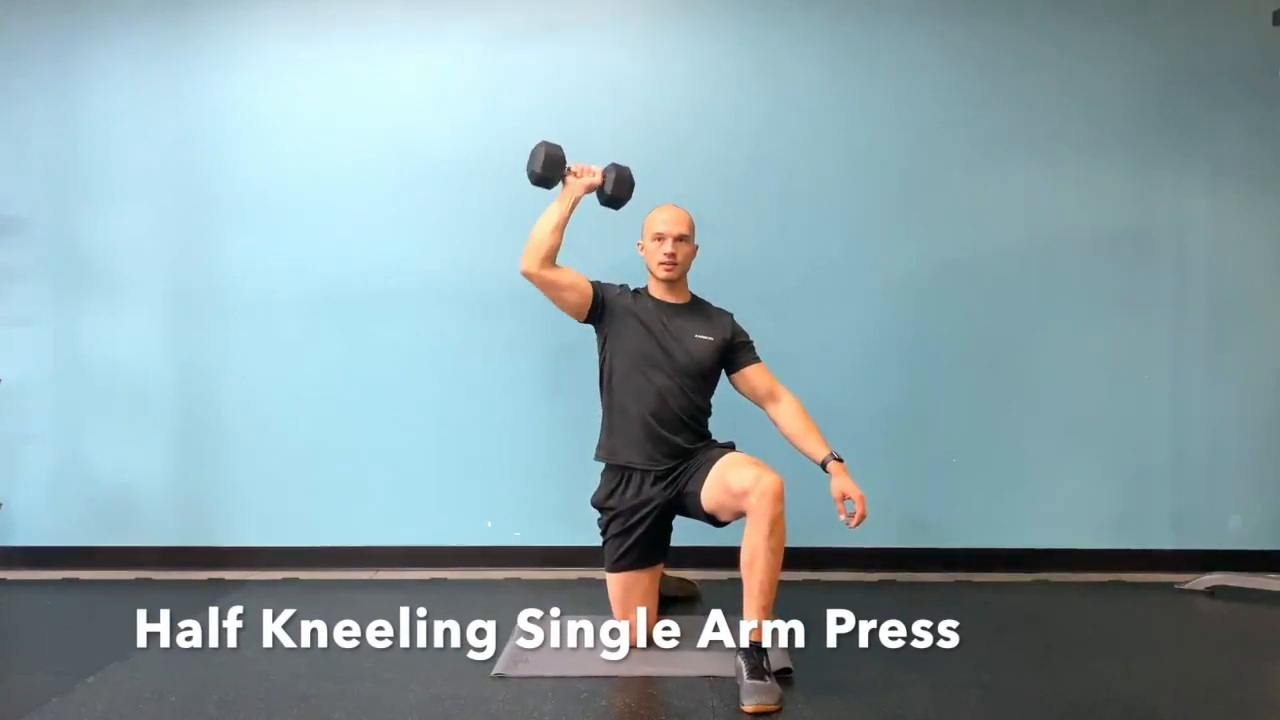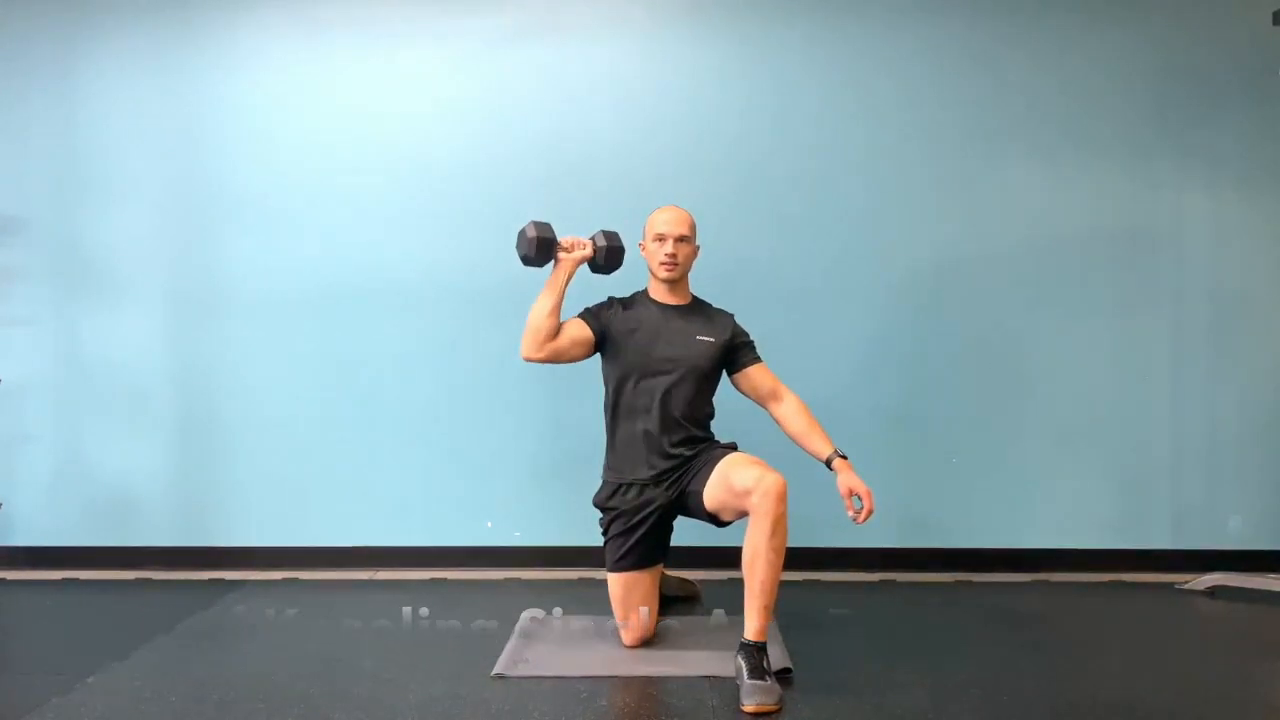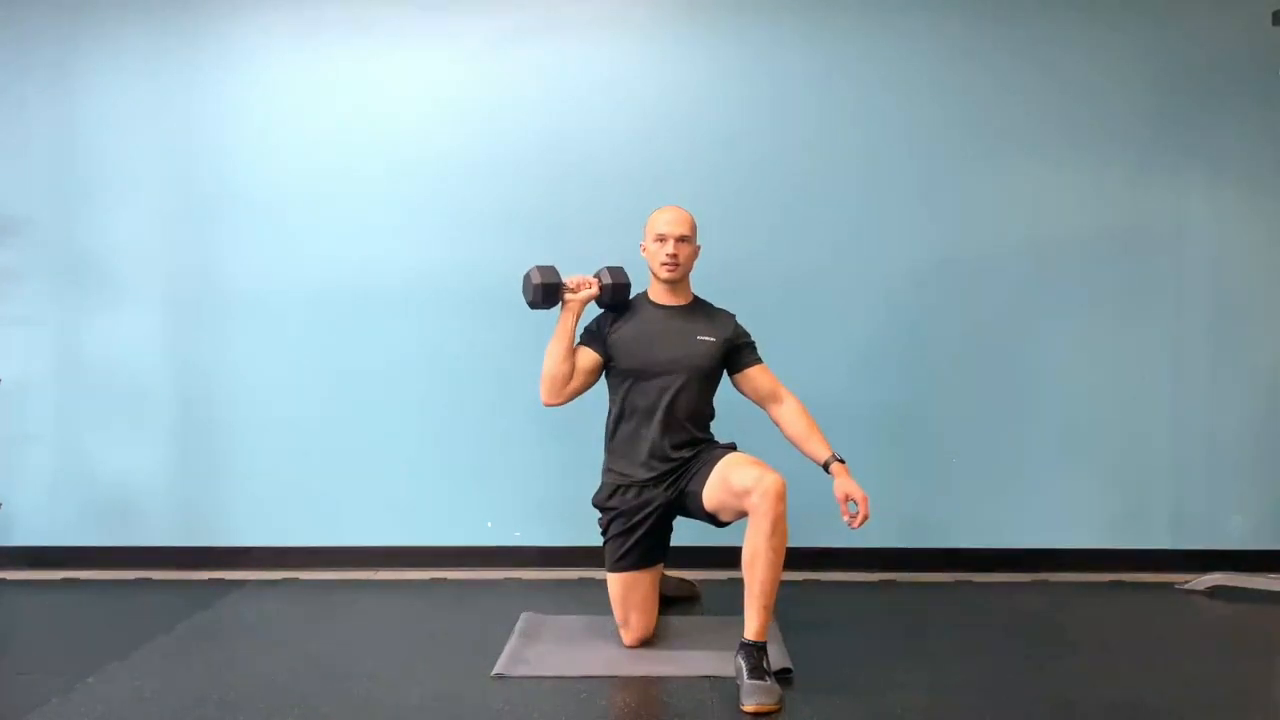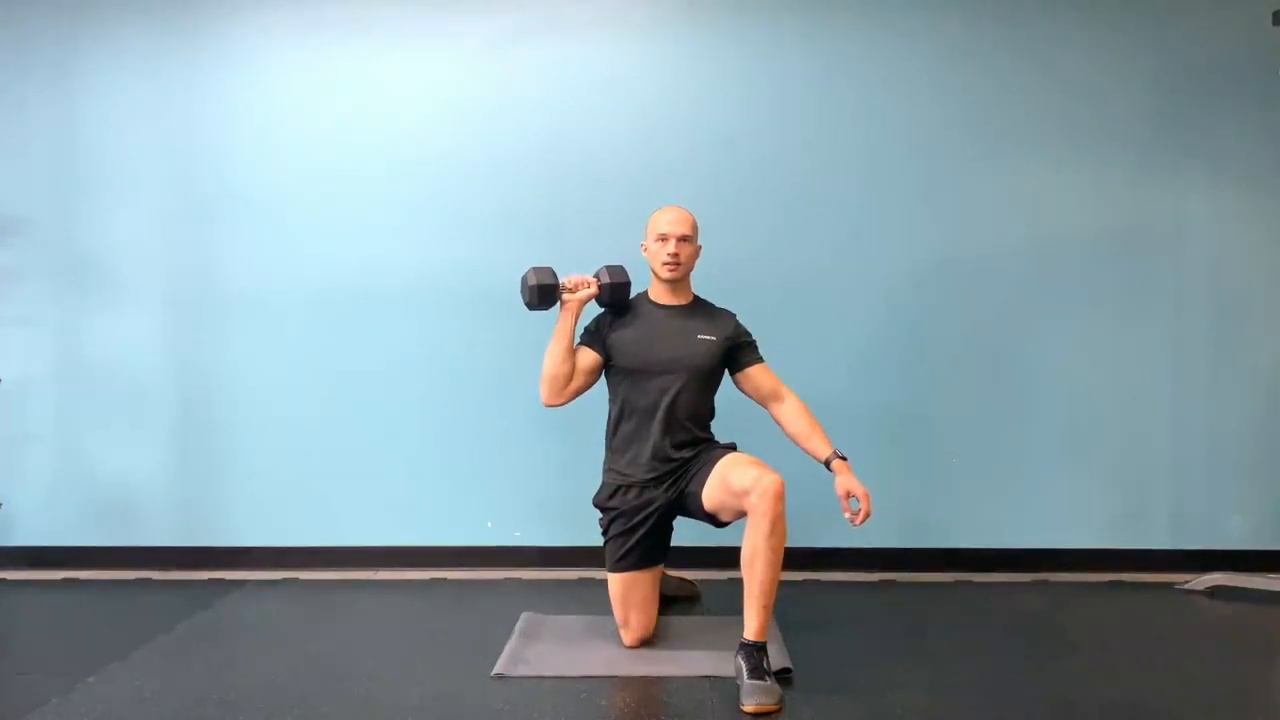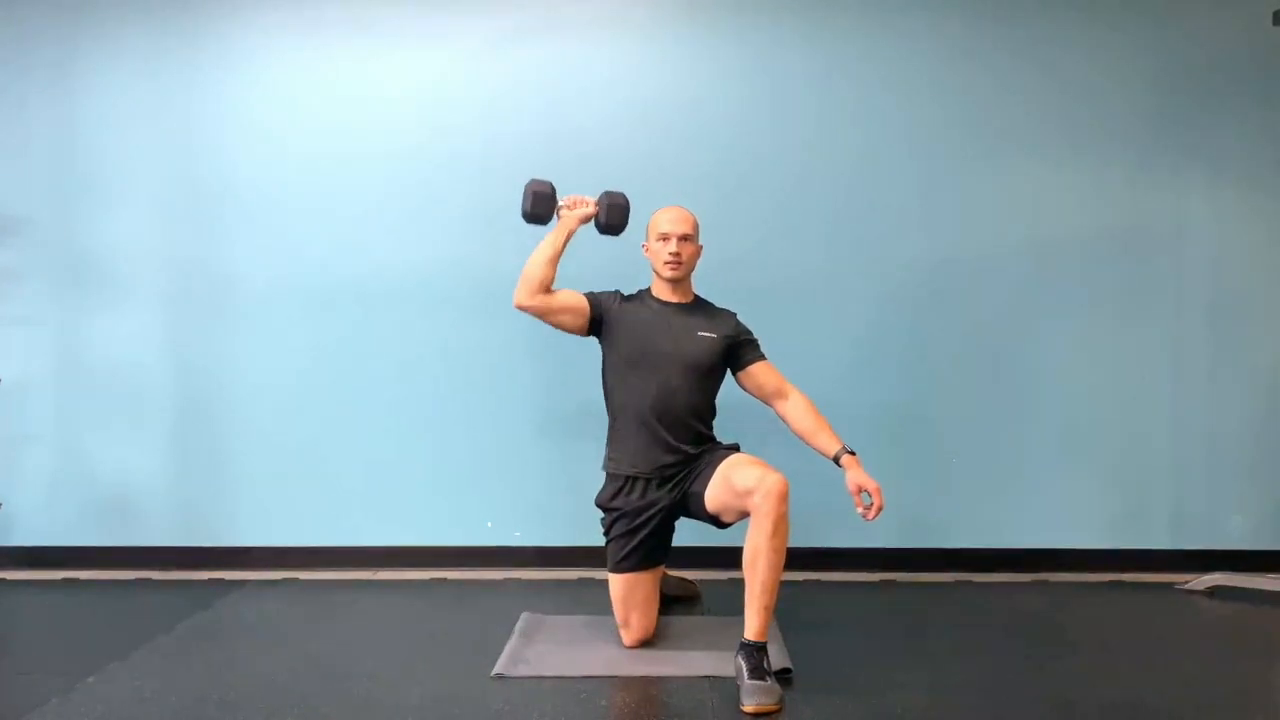
dt=0.4s
person 1, frame 1
left shoulder: (719, 325)
right shoulder: (614, 305)
left elbow: (774, 398)
right elbow: (535, 267)
left wrist: (833, 464)
right wrist: (573, 192)
left hip: (696, 465)
right hip: (630, 480)
left knee: (766, 488)
right knee: (633, 633)
left ankle: (752, 651)
right ankle: (656, 577)
person 1, frame 2
left shoulder: (720, 326)
right shoulder: (613, 316)
left elbow: (778, 398)
right elbow: (535, 349)
left wrist: (838, 462)
right wrist: (562, 272)
left hip: (698, 465)
right hip: (631, 481)
left knee: (769, 487)
right knee: (635, 635)
left ankle: (752, 651)
right ankle: (654, 580)
person 1, frame 3
left shoulder: (721, 327)
right shoulder: (613, 322)
left elbow: (777, 400)
right elbow: (553, 393)
left wrist: (835, 466)
right wrist: (570, 313)
left hip: (697, 465)
right hip: (630, 481)
left knee: (767, 487)
right knee: (634, 636)
left ankle: (752, 651)
right ankle: (652, 578)
person 1, frame 4
left shoulder: (722, 326)
right shoulder: (614, 322)
left elbow: (779, 399)
right elbow: (554, 394)
left wrist: (837, 464)
right wrist: (570, 313)
left hip: (697, 465)
right hip: (631, 482)
left knee: (767, 487)
right knee: (634, 635)
left ankle: (752, 651)
right ankle: (652, 577)
person 1, frame 5
left shoulder: (724, 325)
right shoulder: (615, 312)
left elbow: (784, 396)
right elbow: (529, 297)
left wrist: (846, 458)
right wrist: (567, 223)
left hip: (699, 466)
right hip: (633, 482)
left knee: (771, 487)
right knee: (634, 633)
left ankle: (753, 652)
right ankle: (657, 578)
